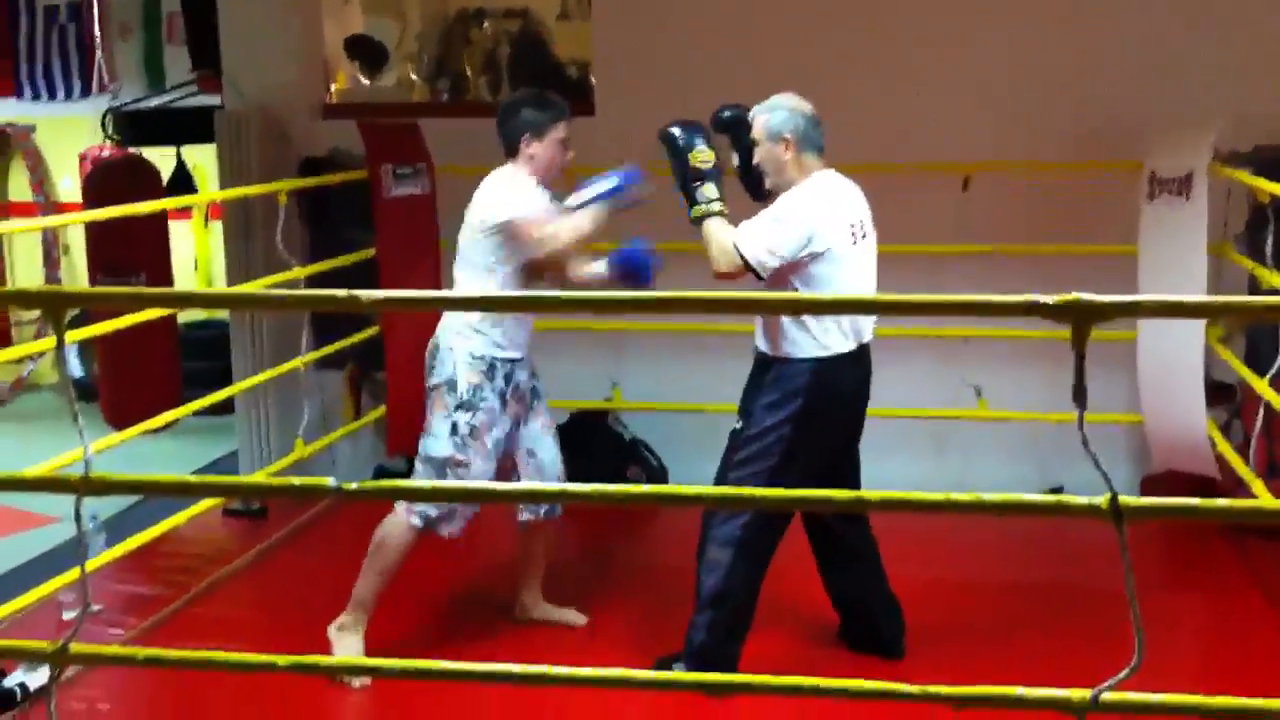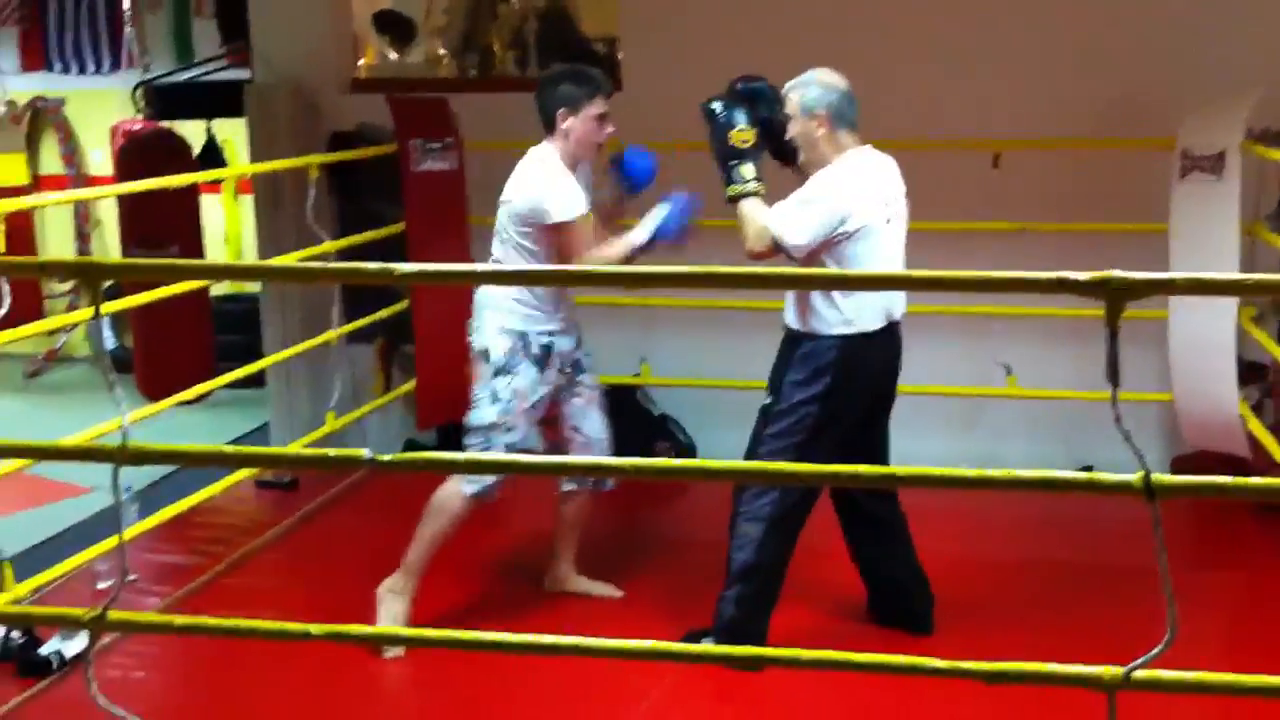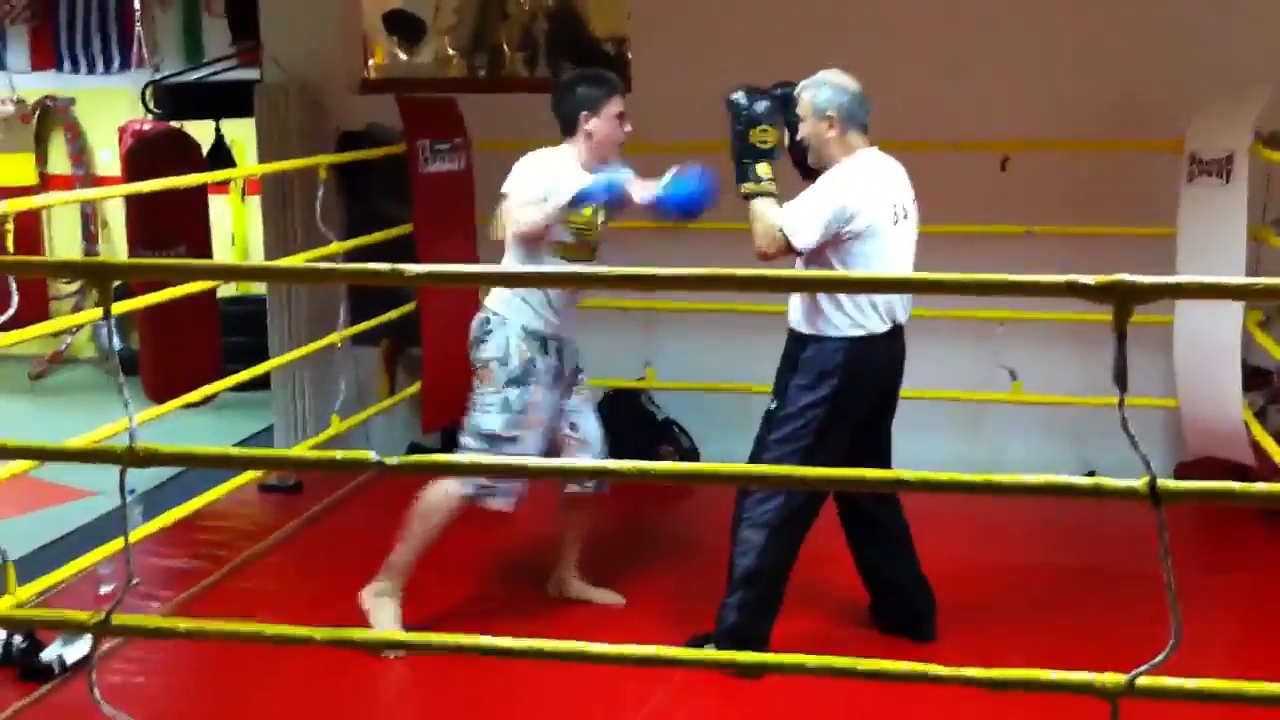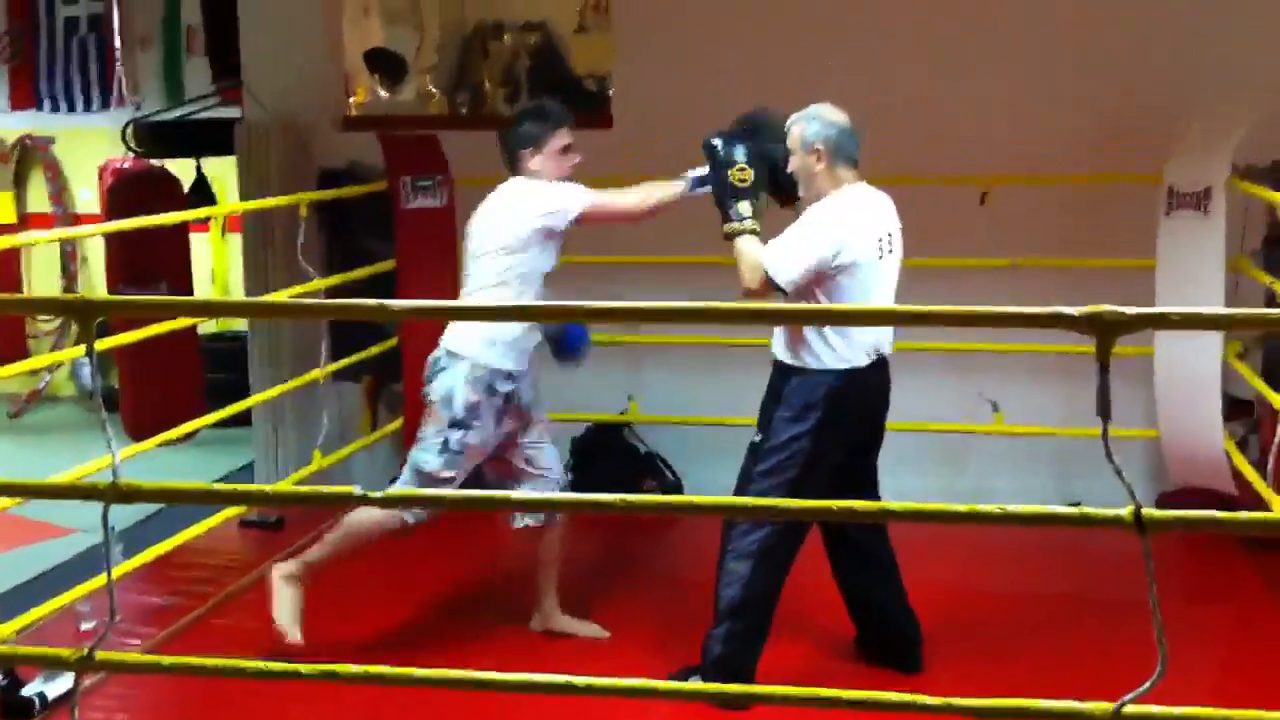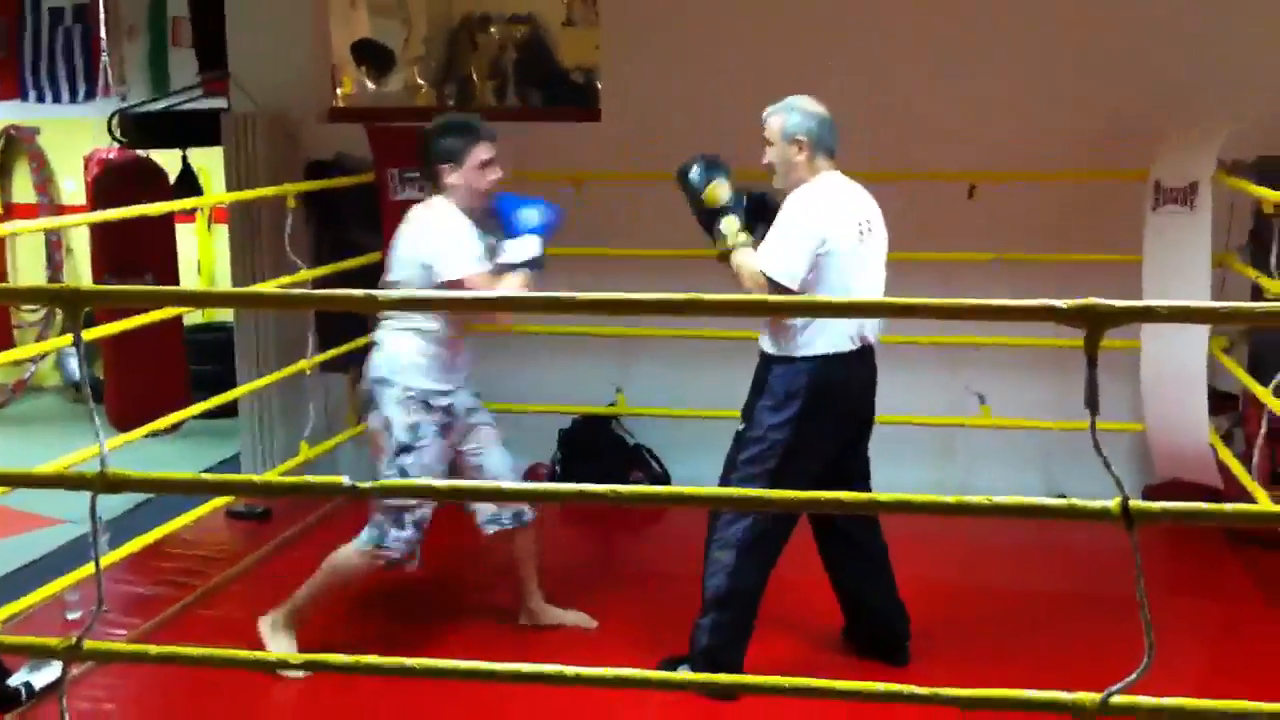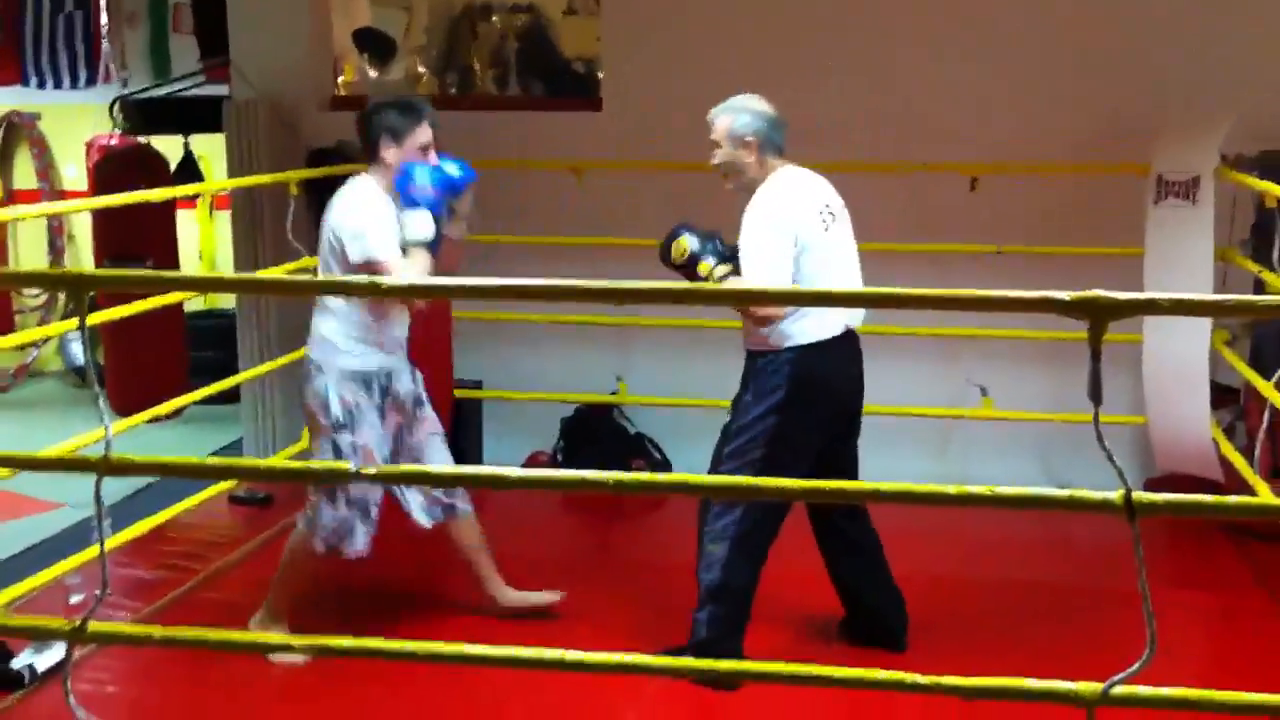
dt=0.2s
person 1, frame 1
left shoulder: (804, 207)
right shoulder: (842, 192)
left elbow: (726, 261)
right elbow: (775, 208)
left wrist: (701, 185)
right wrist: (743, 167)
left hip: (802, 380)
right hip: (842, 371)
left knee: (737, 512)
right knee: (836, 506)
left ankle: (709, 656)
right ankle: (876, 627)
person 1, frame 2
left shoulder: (838, 186)
right shoulder: (878, 168)
left elbow: (760, 241)
right elbow: (809, 176)
left wrist: (739, 164)
right wrist: (770, 119)
left hip: (831, 356)
right hip: (873, 347)
left knee: (767, 489)
right knee: (865, 481)
left ankle: (737, 630)
right ankle: (904, 602)
person 1, frame 3
left shoulder: (847, 186)
right shoulder: (886, 172)
left elbow: (770, 241)
right elbow: (820, 199)
left wrist: (754, 162)
right wrist: (788, 146)
left hip: (833, 360)
right hip: (875, 351)
left knee: (771, 494)
right knee: (868, 485)
left ankle: (740, 635)
right ankle: (907, 609)
person 1, frame 4
left shoulder: (833, 219)
right shoulder: (876, 206)
left elbow: (756, 279)
left wrist: (737, 201)
right wrist: (770, 186)
left hip: (819, 390)
right hip: (862, 381)
left knee: (758, 524)
right knee: (854, 515)
left ankle: (727, 667)
right ankle: (894, 639)
person 1, frame 5
left shoulder: (808, 205)
right shoulder: (857, 199)
left elbow: (762, 286)
left wrist: (725, 219)
right wrist: (758, 224)
left hip: (806, 378)
right hip: (851, 370)
left knee: (745, 512)
right knee: (845, 507)
left ankle: (715, 658)
right ankle: (882, 631)
person 1, frame 6
left shoulder: (770, 206)
right shoulder: (815, 188)
left elbow: (766, 305)
left wrist: (712, 271)
right wrist: (732, 270)
left hip: (795, 369)
right hip: (837, 358)
left knee: (735, 505)
right knee: (834, 499)
left ankle: (715, 648)
right ankle: (878, 618)
person 2, frame 1
left shoulder: (524, 191)
right shoulder: (509, 187)
left elbow: (560, 267)
right elbow: (549, 242)
left wrist: (612, 269)
right wrist: (595, 199)
left hip: (511, 362)
right hip: (471, 361)
left knee: (543, 476)
right knee: (437, 495)
left ankle: (530, 597)
right ankle: (350, 620)
person 2, frame 2
left shoulder: (573, 170)
right shoulder: (543, 177)
left elbow: (593, 224)
right elbow: (594, 258)
left wrist: (621, 187)
right wrist: (651, 228)
left hip: (557, 333)
right hip: (508, 332)
left knee: (592, 447)
right knee: (486, 466)
left ankle: (563, 569)
right ankle: (401, 588)
person 2, frame 3
left shoulder: (609, 173)
right shoulder: (540, 166)
left elbow: (665, 199)
right elbow: (512, 233)
left wrist: (683, 189)
right wrist: (569, 203)
left hip: (554, 341)
right hip: (516, 335)
left knee: (586, 454)
left ankle: (566, 575)
right ankle: (386, 587)
person 2, frame 4
left shoulder: (507, 203)
right shoulder: (538, 197)
right elbow: (626, 205)
right wrist: (692, 181)
left hip: (506, 375)
right hip: (472, 373)
left knee: (548, 489)
right knee: (417, 495)
left ankle: (547, 611)
right ankle: (295, 574)
person 2, frame 5
left shoulder: (448, 223)
right shoulder: (441, 228)
left elbow: (471, 295)
left wrist: (504, 243)
right wrist: (526, 249)
left hip: (447, 390)
right hip: (407, 396)
left knee: (508, 495)
right knee: (396, 533)
left ankle: (534, 605)
right ankle: (280, 620)
person 2, frame 6
left shoulder: (396, 202)
right shoulder: (359, 206)
left elbow: (429, 279)
right elbow: (409, 288)
left wrist: (439, 217)
right wrist: (423, 220)
left hip: (393, 373)
right hip: (348, 374)
left knee: (442, 484)
right knee: (340, 510)
left ankle: (496, 591)
right ankle: (271, 616)
